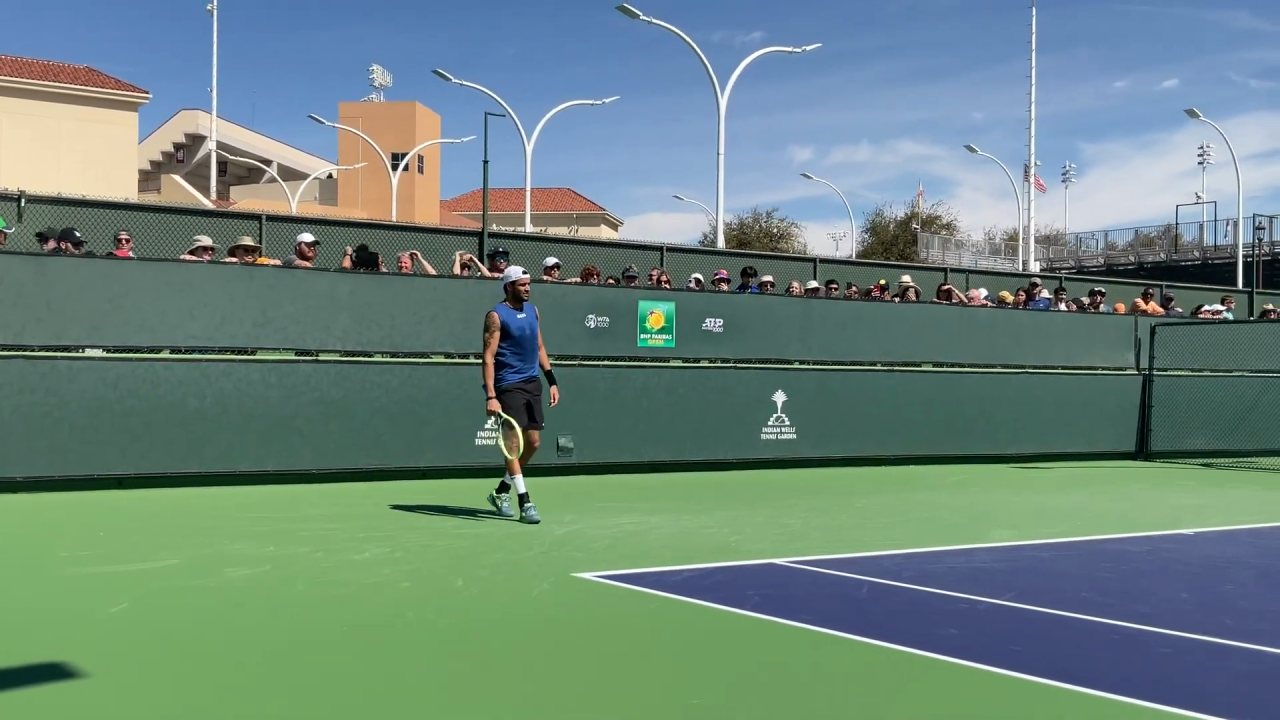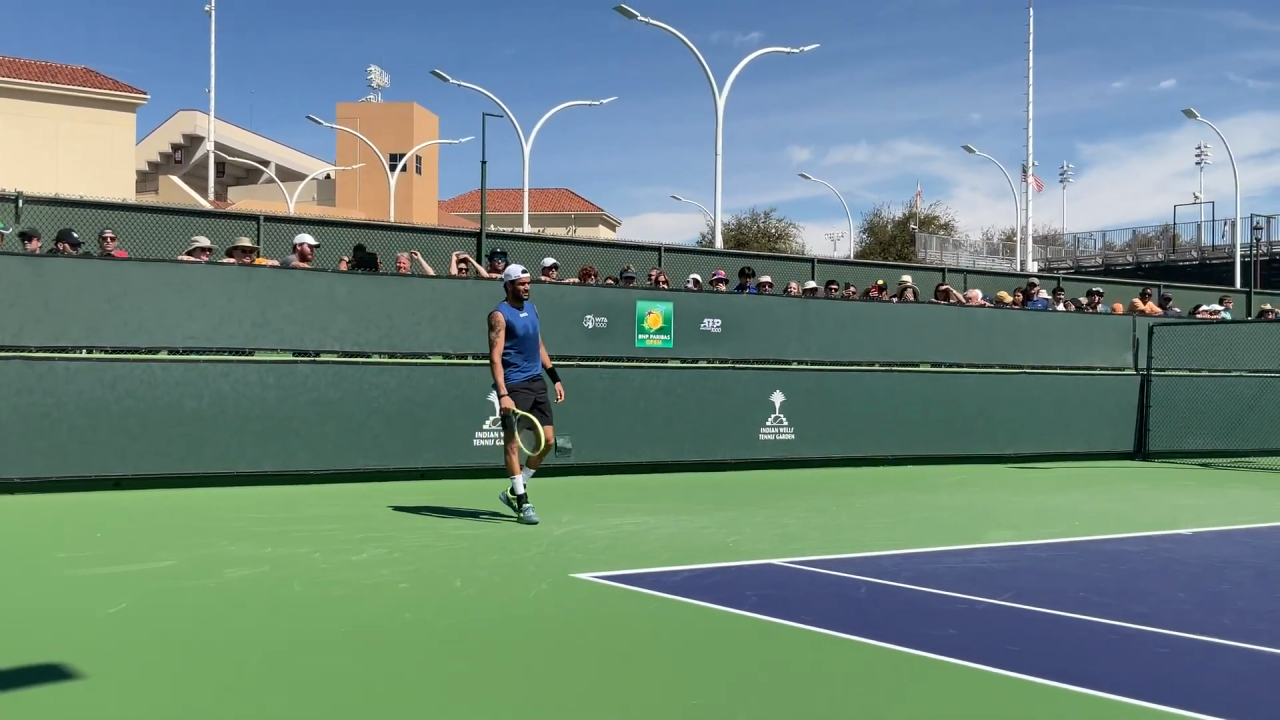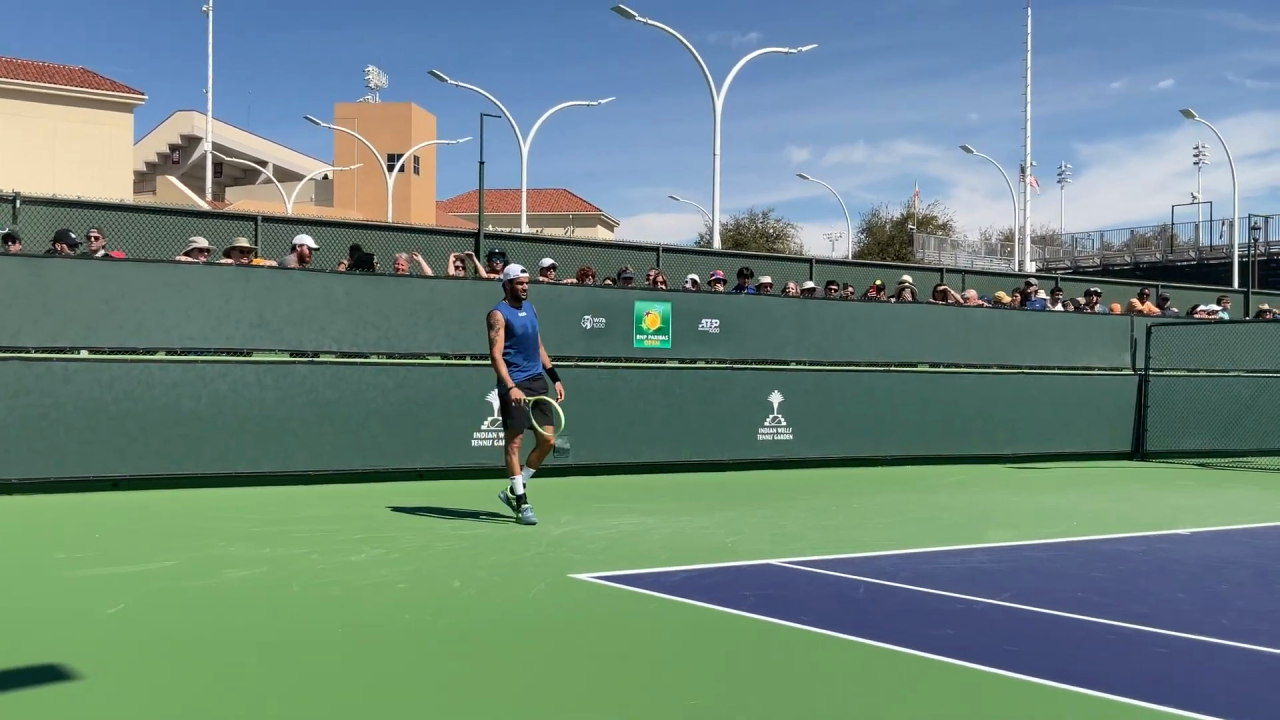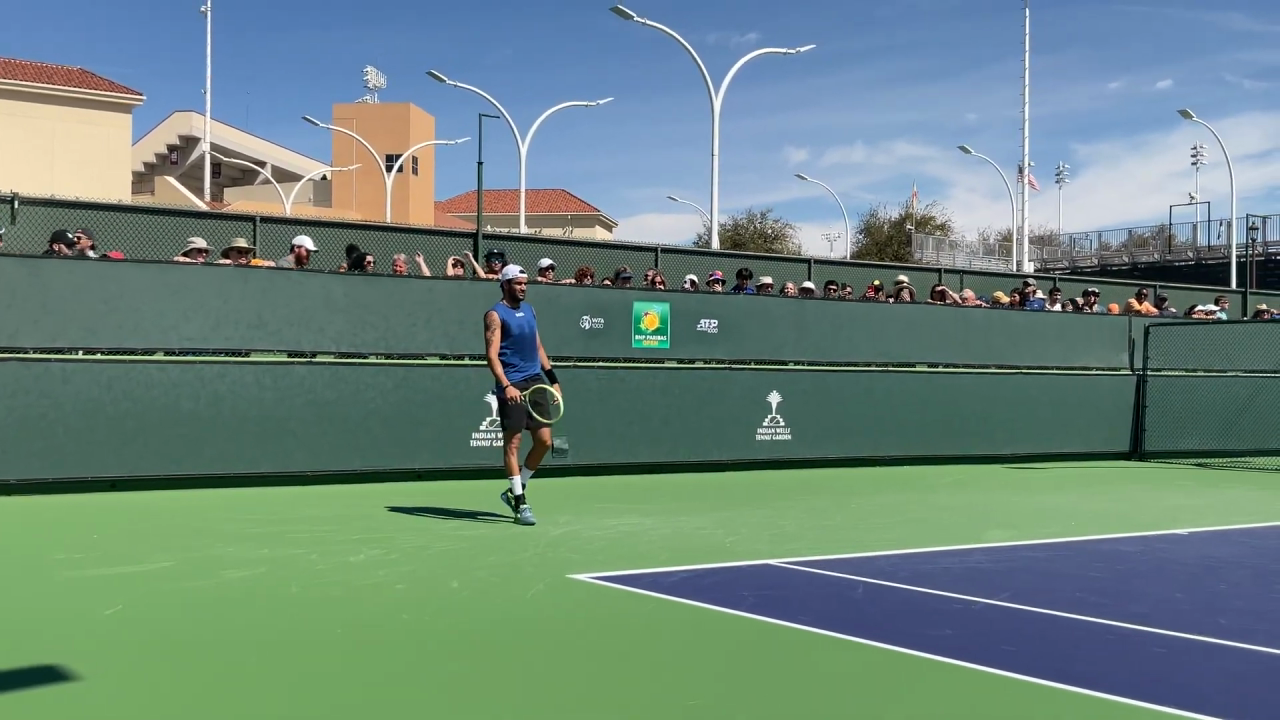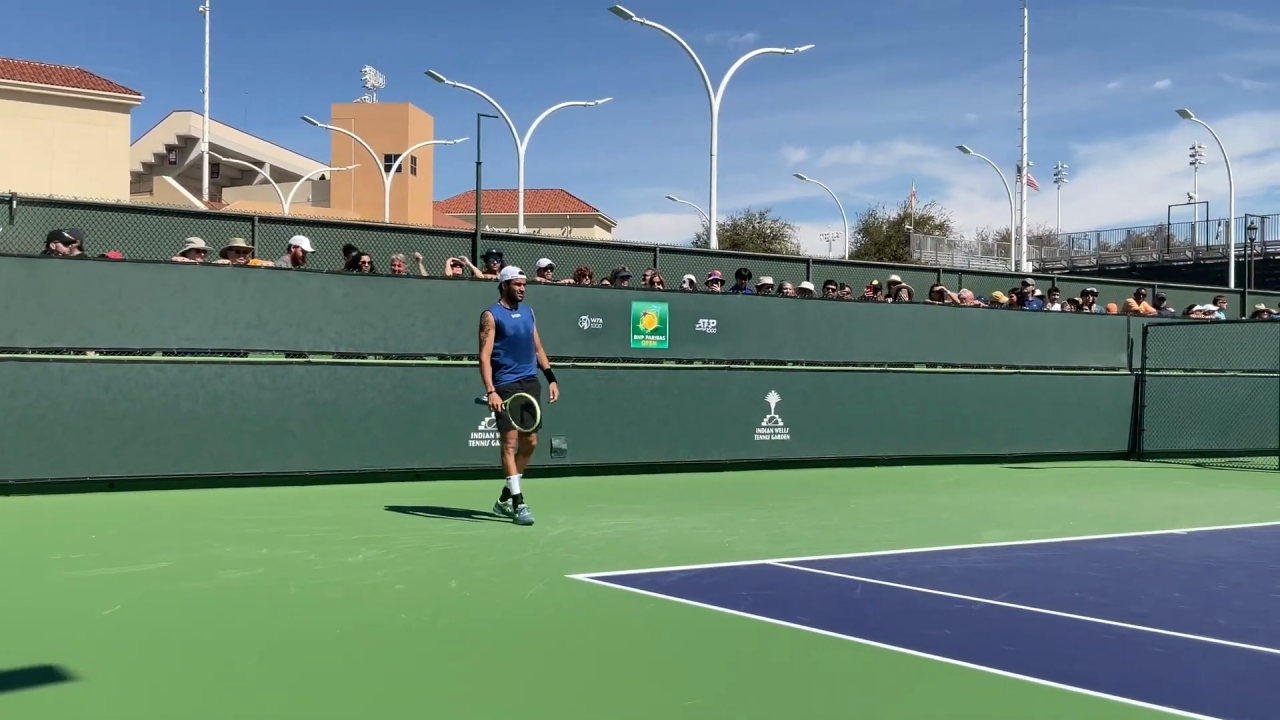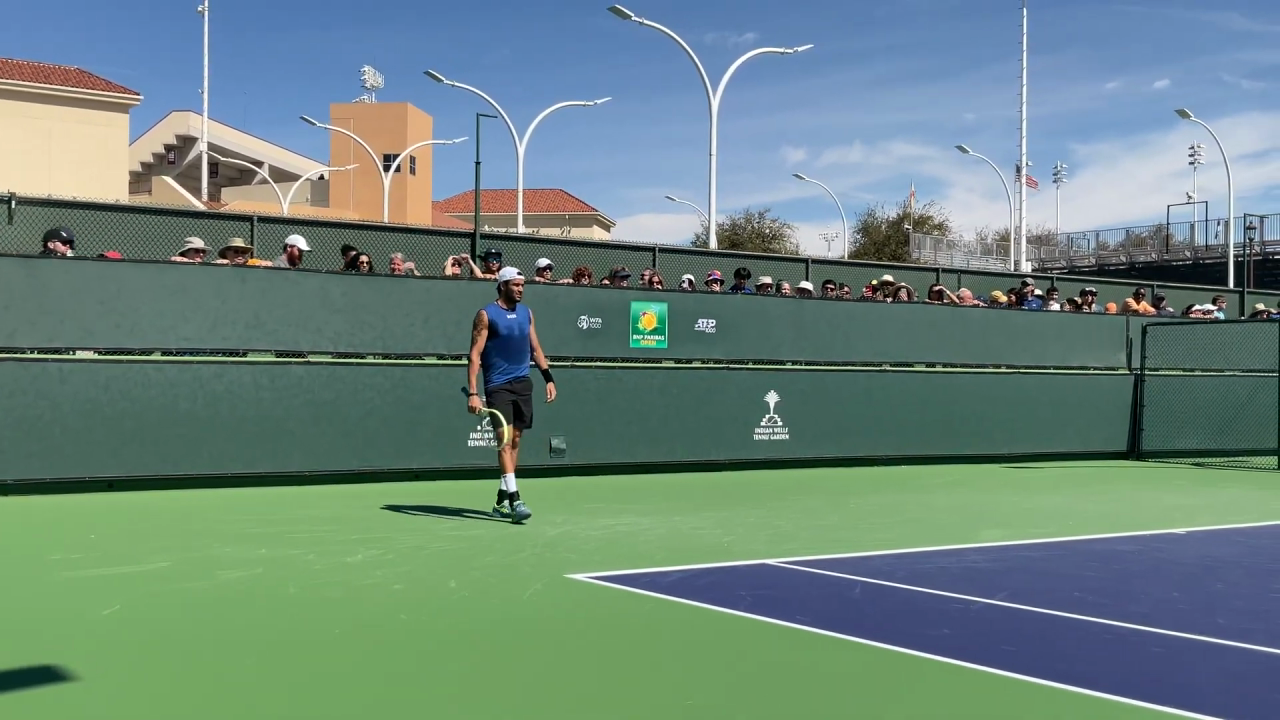
dt=0.2s
person 1, frame 1
left shoulder: (533, 310)
right shoulder: (496, 316)
right elbow: (488, 358)
left wrist: (552, 382)
right wrist: (491, 396)
left hip: (533, 384)
right hip: (509, 386)
left knee: (533, 443)
left ankle: (501, 491)
right ankle: (525, 504)
person 1, frame 2
left shoulder: (532, 309)
right shoulder: (499, 315)
right elbow: (495, 357)
left wrist: (555, 378)
right wrist: (503, 394)
left hip: (537, 383)
right hip: (515, 386)
left knee: (547, 440)
right knee: (513, 443)
left ankle: (516, 490)
right ankle: (523, 504)
person 1, frame 3
left shoulder: (530, 309)
right shoulder: (498, 314)
right elbow: (496, 355)
left wrist: (555, 378)
right wrist: (510, 387)
left hip: (538, 382)
right hip: (515, 386)
left knee: (547, 441)
right knee: (514, 443)
left ankle: (515, 491)
right ankle: (522, 505)
person 1, frame 4
left shoulder: (529, 310)
right shoulder: (495, 315)
right elbow: (492, 355)
left wrist: (553, 380)
right wrist: (506, 386)
left hip: (536, 382)
right hip: (513, 386)
left knee: (544, 441)
right knee: (513, 443)
left ankle: (515, 491)
right ankle: (521, 504)
person 1, frame 5
left shoulder: (528, 312)
right shoulder: (491, 315)
right elbow: (485, 356)
left wrist: (551, 379)
right wrist: (490, 391)
left hip: (530, 384)
right hip: (507, 386)
left knee: (529, 443)
right knee: (510, 443)
left ankle: (505, 499)
right ankle: (519, 505)
person 1, frame 6
left shoulder: (526, 313)
right shoulder: (486, 315)
left elbow: (535, 349)
right elbow: (474, 355)
left wrist: (549, 378)
right wrist: (473, 393)
left hip: (523, 384)
right hip: (499, 386)
left knee: (515, 441)
right knee: (505, 442)
left ankle: (502, 501)
right ankle: (515, 501)
